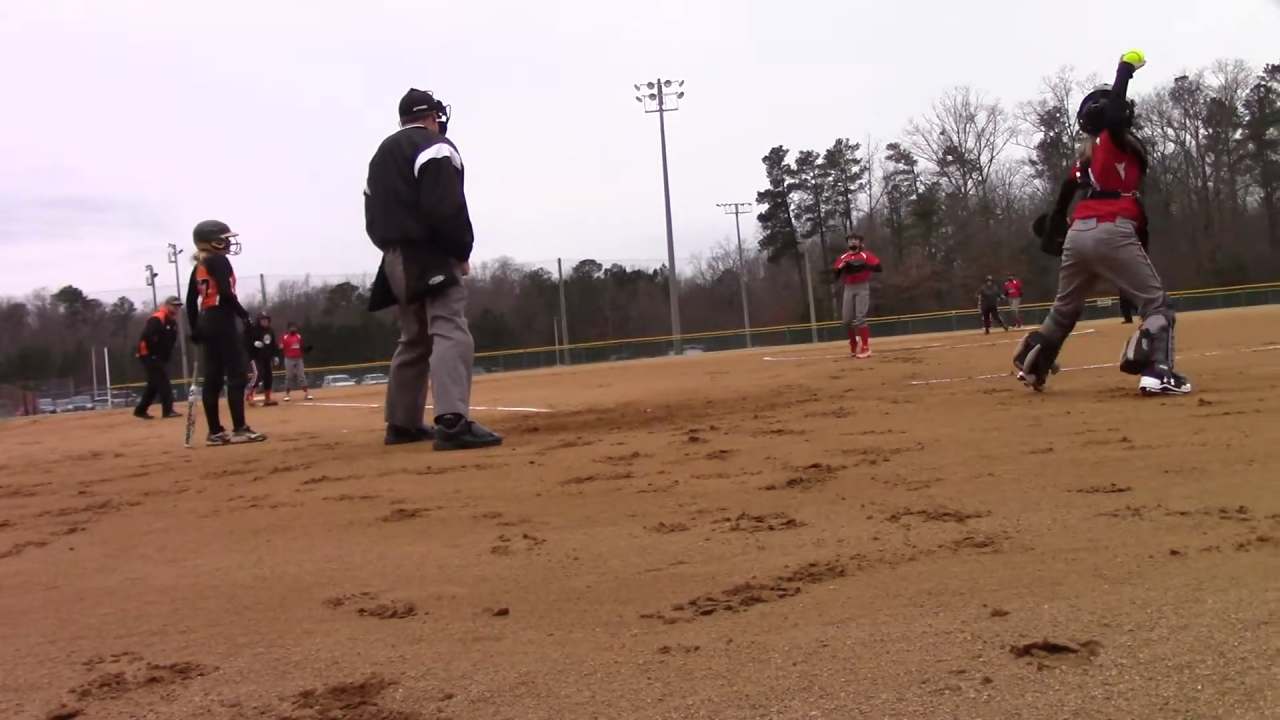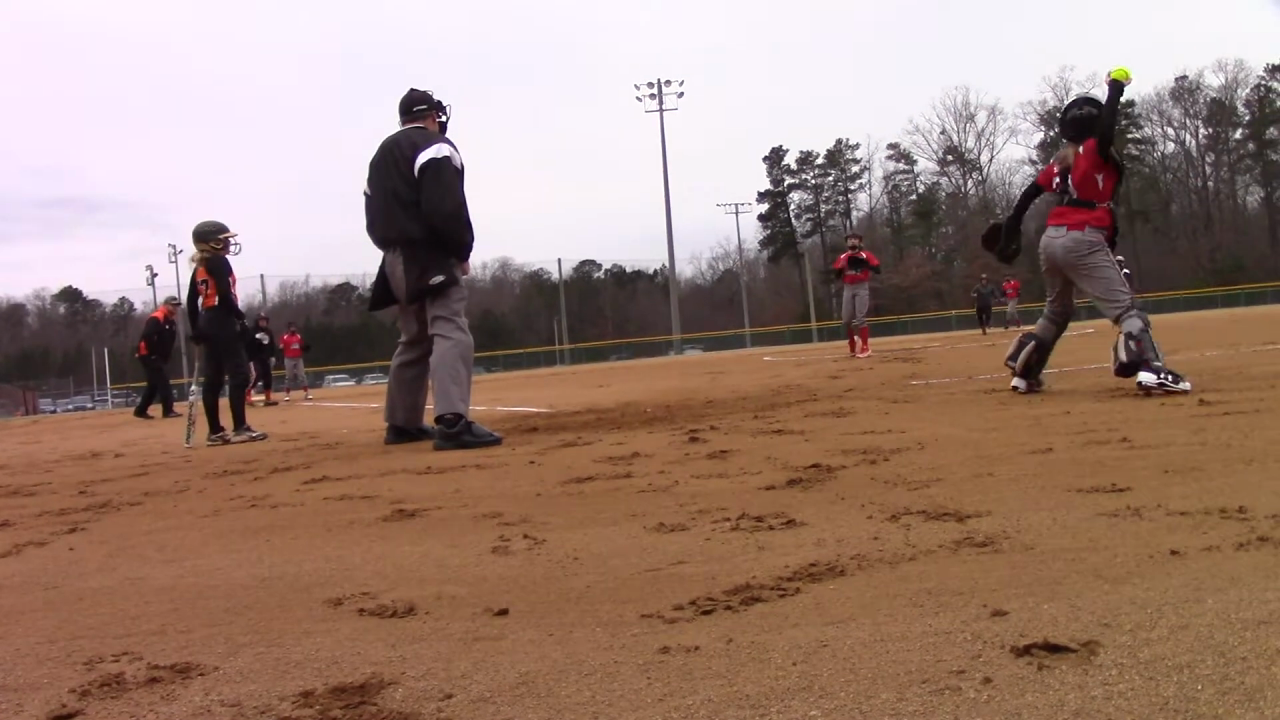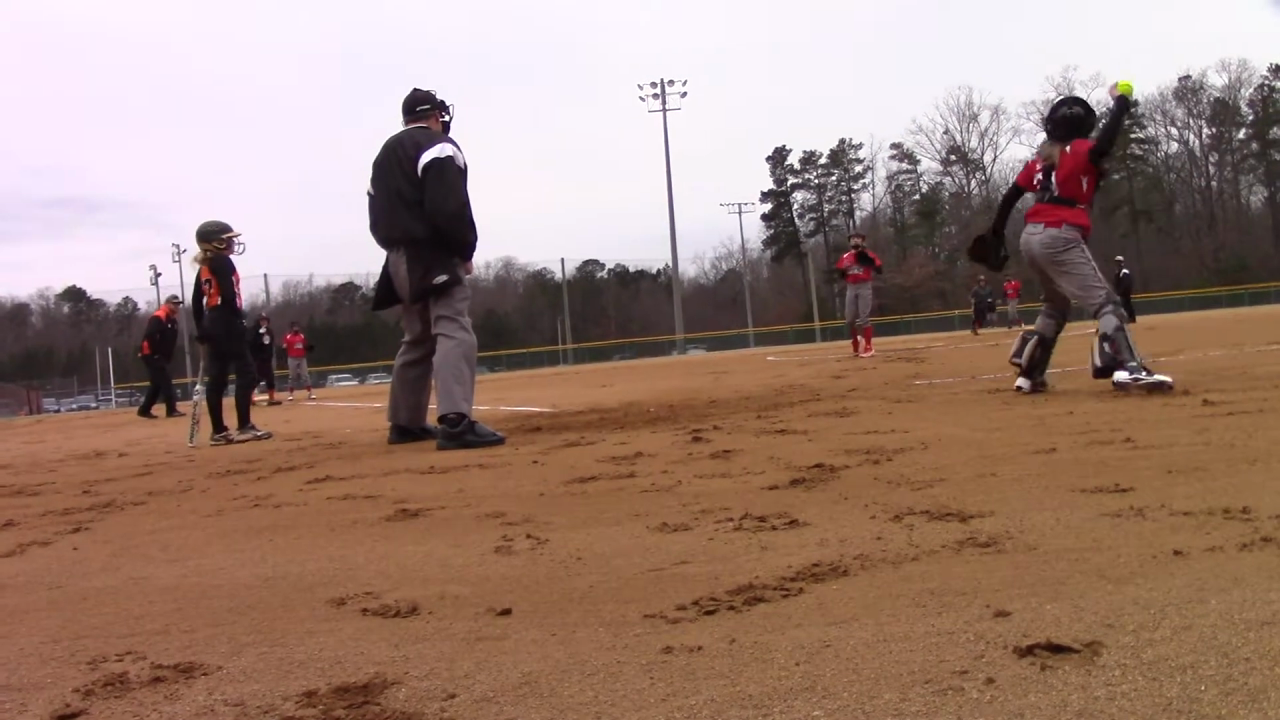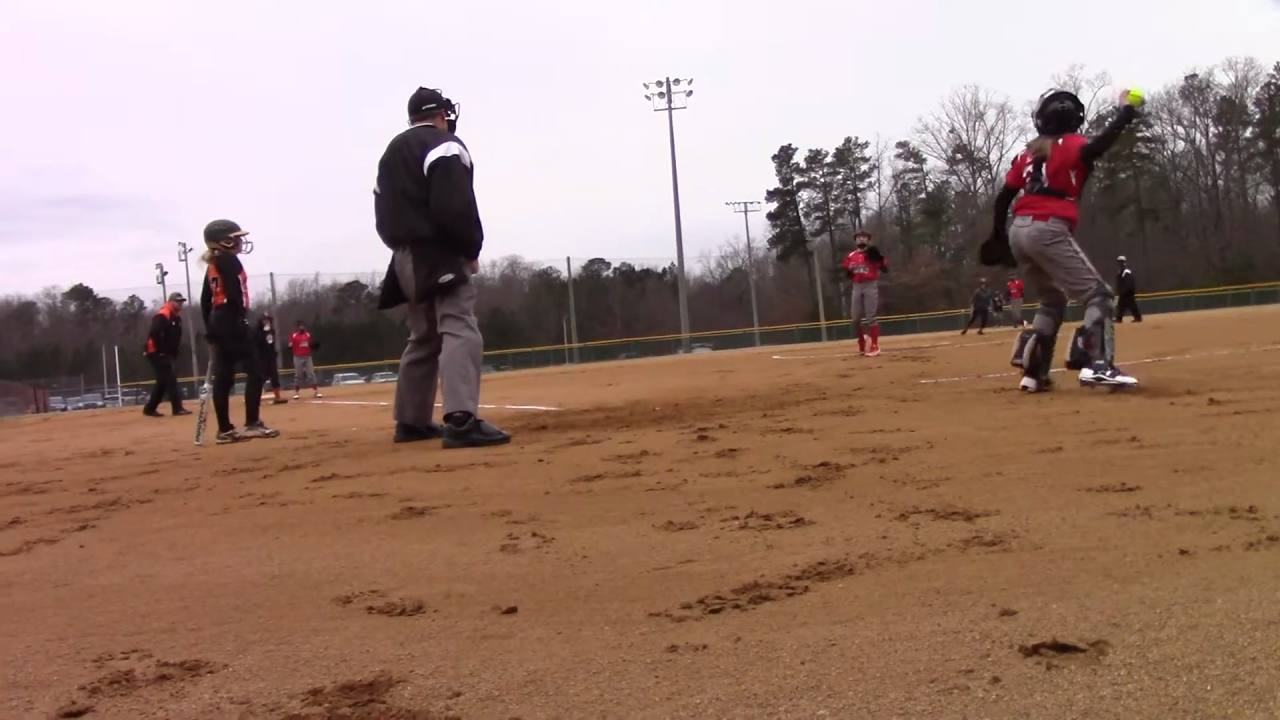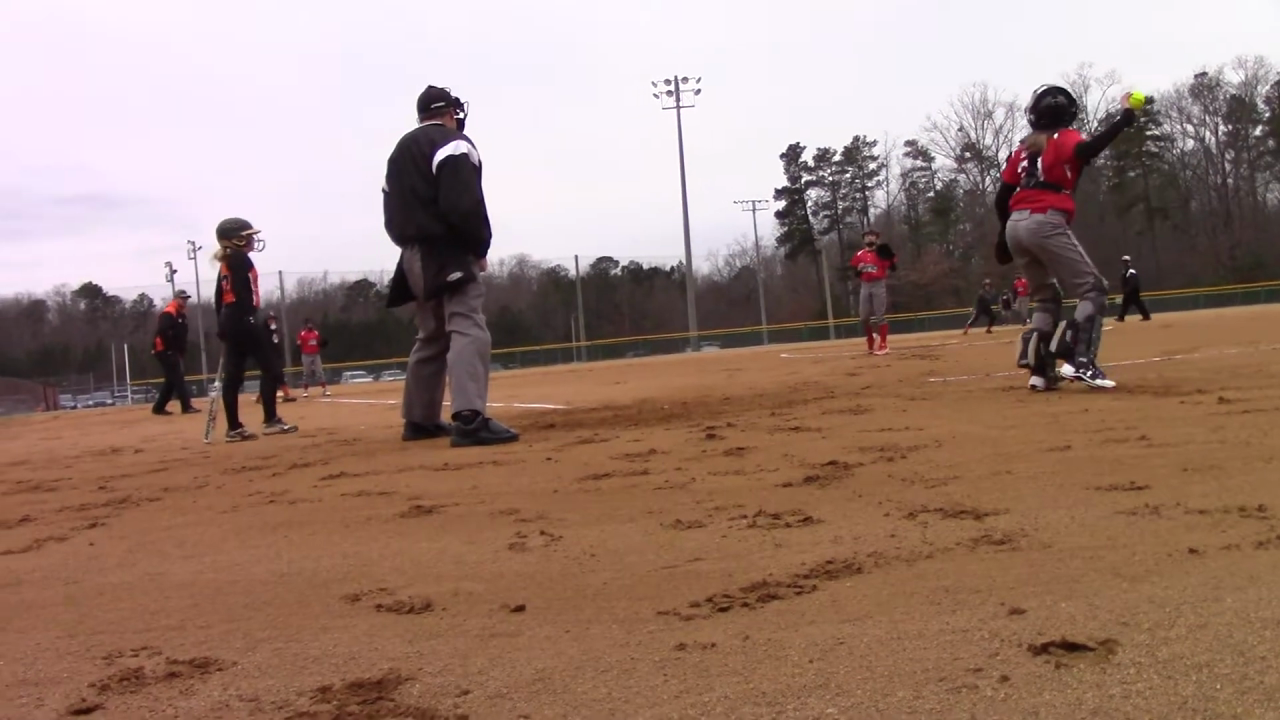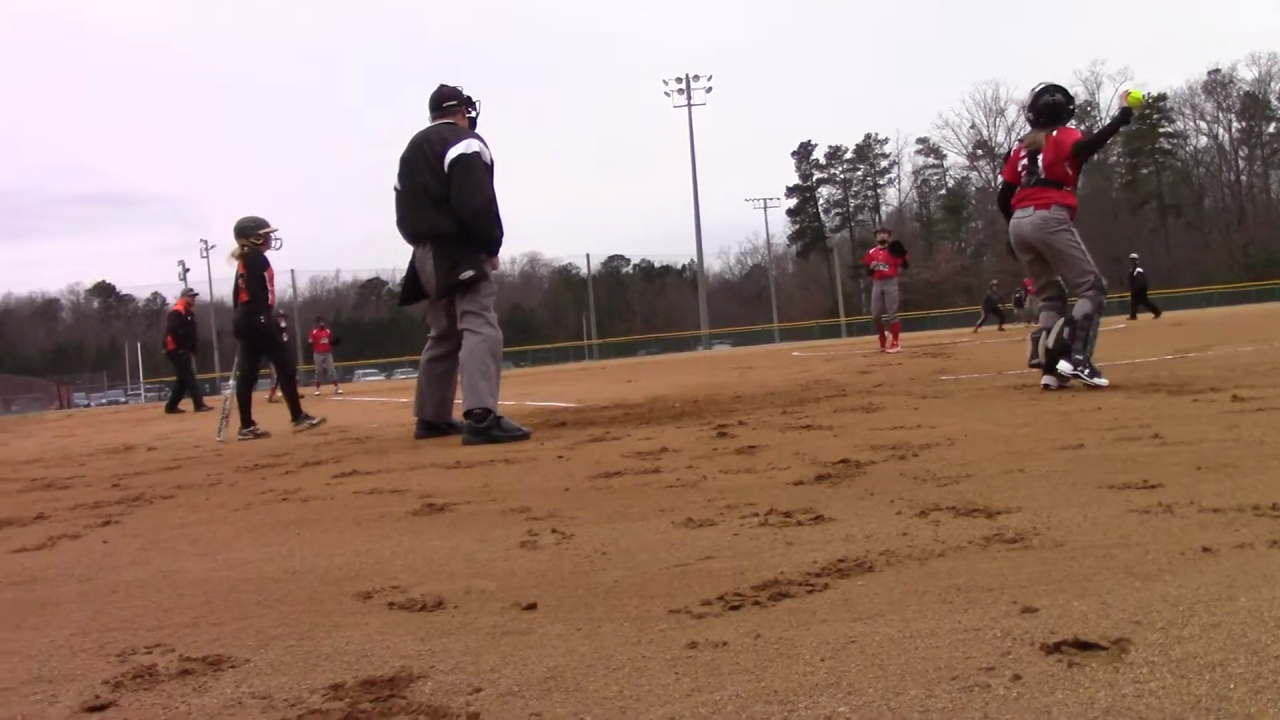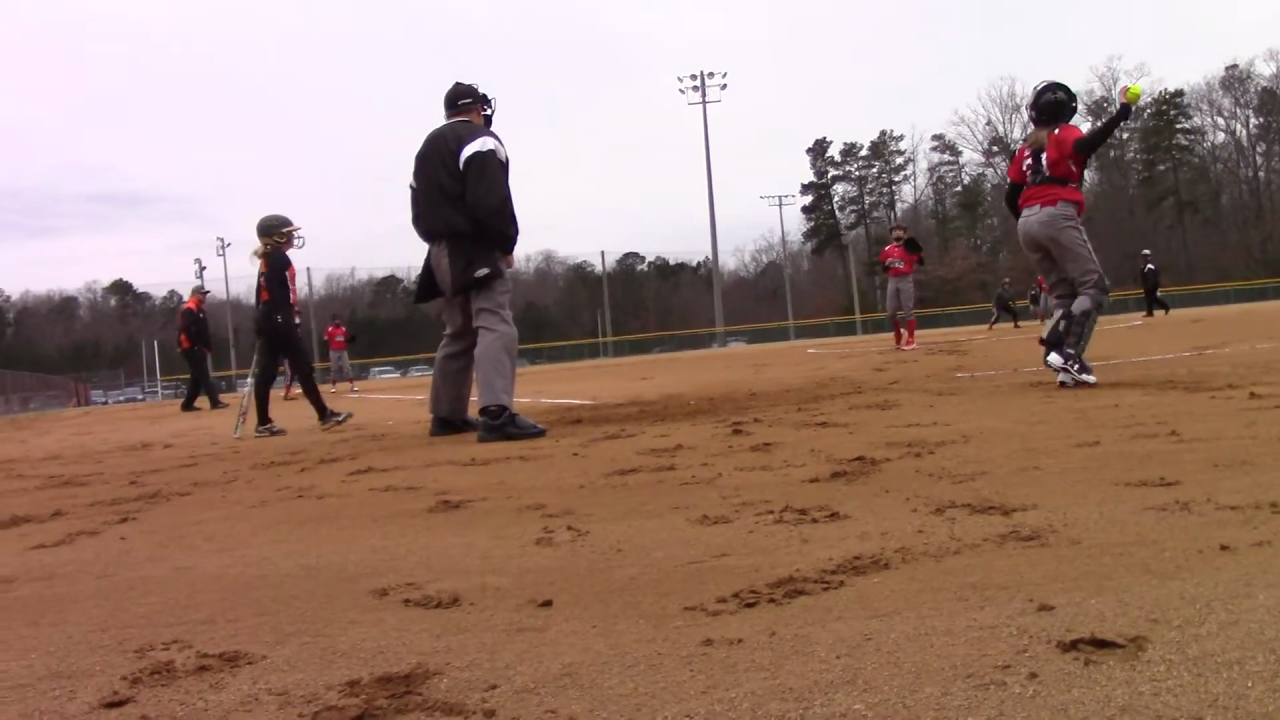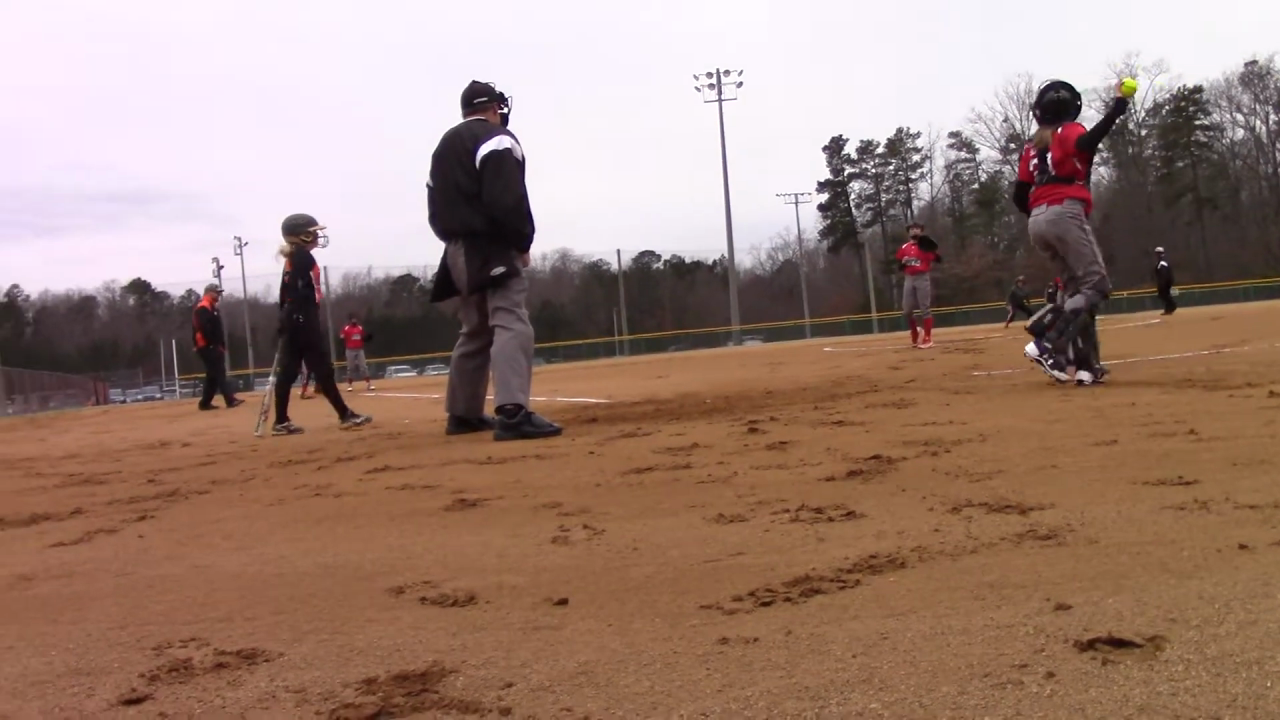
dt=0.1s
person 1, frame 1
left shoulder: (381, 155)
right shoulder: (436, 147)
left elbow: (373, 214)
right elbow: (446, 208)
left wrist: (393, 248)
right wrist: (462, 251)
left hip: (396, 260)
right hip: (429, 257)
left knee: (414, 340)
right knee: (450, 334)
left ankle: (402, 423)
right ankle: (452, 423)
person 1, frame 2
left shoulder: (382, 155)
right shoulder: (436, 148)
left elbow: (374, 214)
right elbow: (446, 209)
left wrist: (393, 248)
right wrist: (462, 251)
left hip: (396, 259)
right hip: (430, 257)
left knee: (414, 340)
right knee: (450, 334)
left ankle: (402, 422)
right ankle: (452, 423)
person 1, frame 3
left shoulder: (384, 154)
right shoulder: (439, 147)
left elbow: (377, 215)
right elbow: (449, 208)
left wrist: (396, 248)
right wrist: (465, 251)
left hip: (400, 260)
right hip: (433, 256)
left knee: (417, 340)
right knee: (454, 333)
left ankle: (405, 422)
right ankle: (455, 423)
person 1, frame 4
left shoulder: (391, 153)
right shoulder: (445, 146)
left elbow: (383, 214)
right elbow: (455, 207)
left wrist: (403, 247)
right wrist: (471, 250)
left hip: (406, 258)
right hip: (439, 255)
left knee: (423, 338)
right knee: (460, 332)
left ankle: (411, 421)
right ankle: (461, 421)
person 1, frame 5
left shoulder: (400, 152)
right shoulder: (454, 144)
left elbow: (392, 211)
right elbow: (464, 206)
left wrist: (411, 245)
right wrist: (480, 248)
left hip: (414, 257)
right hip: (448, 253)
left knee: (431, 337)
right knee: (468, 330)
left ankle: (420, 419)
right ankle: (470, 420)
person 1, frame 6
left shoulder: (411, 150)
right shoulder: (465, 143)
left elbow: (403, 210)
right elbow: (476, 204)
left wrist: (423, 242)
right wrist: (492, 247)
left hip: (426, 255)
right hip: (459, 251)
left knee: (443, 334)
right knee: (479, 328)
left ankle: (431, 417)
right ankle: (481, 418)
person 1, frame 7
left shoulder: (427, 148)
right shoulder: (481, 141)
left elbow: (419, 208)
right elbow: (491, 202)
left wrist: (438, 241)
right wrist: (506, 244)
left hip: (442, 253)
right hip: (474, 249)
left knee: (459, 332)
right knee: (495, 326)
left ankle: (447, 414)
right ankle: (496, 415)
person 1, frame 8
left shoulder: (443, 147)
right shoulder: (497, 140)
left elbow: (436, 206)
right elbow: (507, 201)
left wrist: (455, 239)
right wrist: (523, 242)
left hip: (458, 251)
right hip: (491, 248)
left knee: (475, 331)
right knee: (511, 325)
left ankle: (463, 413)
right ankle: (513, 413)
person 2, frame 1
left shoulder: (1085, 152)
right shoulder: (1115, 141)
left elbow: (1065, 191)
right elbow: (1117, 112)
left wrist: (1056, 224)
right wrist: (1125, 70)
left hip: (1077, 234)
right hip: (1114, 233)
left knee: (1066, 307)
right knee: (1156, 303)
left ankle: (1030, 367)
right ankle: (1156, 372)
person 2, frame 2
left shoulder: (1060, 159)
right shoulder: (1097, 152)
left elbow: (1030, 193)
right elbow: (1105, 130)
left wrist: (1009, 227)
right wrist: (1115, 87)
left hip: (1051, 240)
right hip: (1084, 241)
left knee: (1058, 309)
right knee: (1125, 308)
left ankle: (1024, 373)
right ankle: (1150, 369)
person 2, frame 3
left shoulder: (1040, 157)
right shoulder: (1082, 149)
left elbow: (1010, 197)
right elbow: (1102, 145)
left wrist: (996, 234)
right wrist: (1119, 103)
left hip: (1031, 237)
right hip: (1061, 240)
left knee: (1057, 304)
right knee: (1105, 304)
left ankle: (1029, 373)
right ankle: (1127, 367)
person 2, frame 4
left shoulder: (1028, 152)
right shoulder: (1073, 144)
left elbow: (1004, 197)
right elbow: (1095, 147)
left wrist: (997, 236)
right wrist: (1125, 112)
left hip: (1019, 231)
right hip: (1049, 231)
left knee: (1052, 301)
right knee: (1097, 295)
left ankle: (1033, 373)
right ankle: (1097, 364)
person 2, frame 5
left shoulder: (1021, 149)
right shoulder: (1066, 138)
left elbow: (1002, 197)
right elbow: (1086, 150)
left wrist: (1005, 233)
right wrist: (1125, 117)
left hip: (1015, 226)
right hip: (1047, 223)
left knee: (1046, 298)
right knee: (1092, 290)
left ankle: (1040, 371)
right ankle: (1080, 361)
person 2, frame 6
left shoulder: (1020, 147)
right shoulder: (1065, 136)
left elbow: (1004, 196)
right elbow: (1084, 148)
right wrist: (1123, 115)
left hip: (1019, 223)
right hip: (1050, 220)
left knee: (1051, 296)
right knee: (1091, 289)
left ankle: (1051, 368)
right ankle: (1076, 359)
person 2, frame 7
left shoulder: (1024, 147)
right shoulder: (1067, 134)
left elbow: (1011, 196)
right elbow: (1086, 145)
right wrist: (1121, 110)
left hip: (1027, 223)
right hip: (1058, 217)
left knee: (1064, 293)
right knee: (1094, 287)
left ankle: (1070, 366)
right ankle: (1065, 352)
person 2, frame 8
left shoulder: (1031, 147)
right shoulder: (1071, 132)
left elbow: (1019, 195)
right elbow: (1087, 143)
right wrist: (1119, 104)
left hip: (1037, 220)
right hip: (1065, 215)
left knee: (1077, 288)
right knee: (1095, 287)
left ankle: (1086, 365)
right ankle: (1046, 346)
person 3, frame 1
left shoulder: (199, 267)
right shoulder: (219, 261)
left elbow: (191, 301)
right elbow: (226, 293)
left wrist: (195, 329)
right wrist: (245, 315)
left hip: (206, 323)
right hip: (221, 321)
left knee: (212, 378)
right knee: (237, 375)
left ankle: (215, 432)
right ankle: (239, 429)
person 3, frame 2
left shoulder: (199, 267)
right shoulder: (219, 261)
left elbow: (191, 301)
right elbow: (225, 293)
left wrist: (196, 329)
right wrist: (241, 318)
left hip: (206, 323)
right hip: (221, 321)
left knee: (212, 378)
right knee: (239, 374)
left ankle: (215, 432)
right ankle: (240, 428)
person 3, frame 3
left shoulder: (204, 267)
right shoulder: (222, 261)
left elbow: (196, 301)
right elbow: (227, 293)
left wrist: (201, 329)
right wrist: (240, 319)
left hip: (211, 323)
right hip: (225, 322)
left knee: (217, 378)
right knee: (246, 373)
left ankle: (219, 431)
right ankle: (244, 427)
person 3, frame 4
left shoulder: (213, 265)
right shoulder: (229, 259)
left elbow: (205, 300)
right elbow: (232, 292)
left wrist: (210, 328)
right wrist: (242, 317)
left hip: (218, 321)
right hip: (231, 320)
left knee: (223, 376)
right knee: (254, 371)
left ankle: (225, 429)
right ankle: (252, 423)
person 3, frame 5
left shoulder: (226, 262)
right shoulder: (240, 258)
left elbow: (219, 295)
right elbow: (240, 289)
left wrist: (223, 326)
right wrist: (250, 316)
left hip: (230, 320)
right hip: (243, 319)
left knee: (233, 374)
right knee: (269, 368)
left ankle: (234, 428)
right ankle: (271, 420)
person 3, frame 6
left shoulder: (243, 261)
right shoulder: (256, 257)
left elbow: (237, 294)
right elbow: (254, 288)
left wrist: (239, 324)
right wrist: (261, 315)
left hip: (245, 318)
right hip: (257, 318)
left knee: (247, 373)
right knee: (285, 366)
left ankle: (247, 425)
right ankle: (298, 417)
person 3, frame 7
left shoulder: (266, 260)
right shoulder: (278, 256)
left elbow: (260, 291)
right elbow: (272, 286)
left wrist: (260, 322)
right wrist: (279, 314)
left hip: (267, 318)
right hip: (279, 318)
left knee: (266, 371)
right knee: (303, 367)
left ankle: (263, 423)
right ankle: (325, 415)
person 3, frame 8
left shoulder: (292, 258)
right shoulder: (303, 255)
left elbow: (286, 290)
right elbow: (293, 284)
left wrist: (284, 320)
right wrist: (297, 313)
left hip: (293, 318)
right hip: (304, 317)
left knee: (288, 370)
right knee: (323, 368)
left ankle: (281, 421)
right ankle: (345, 415)
